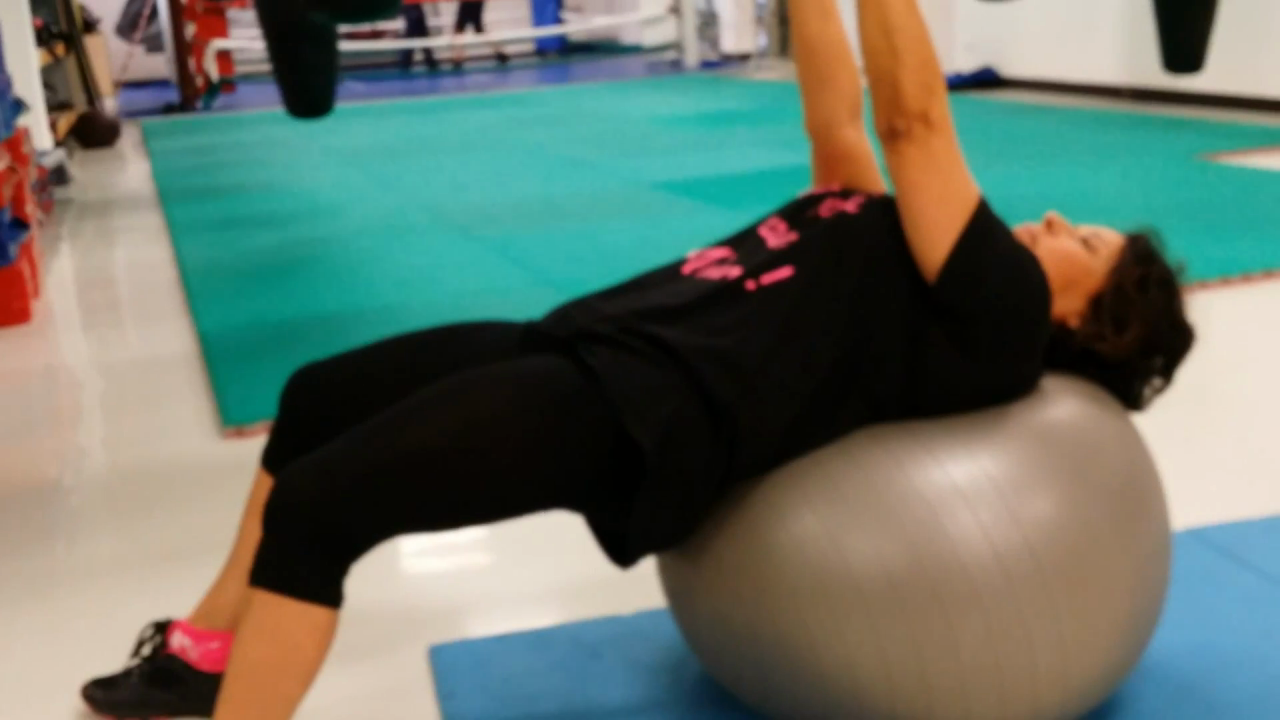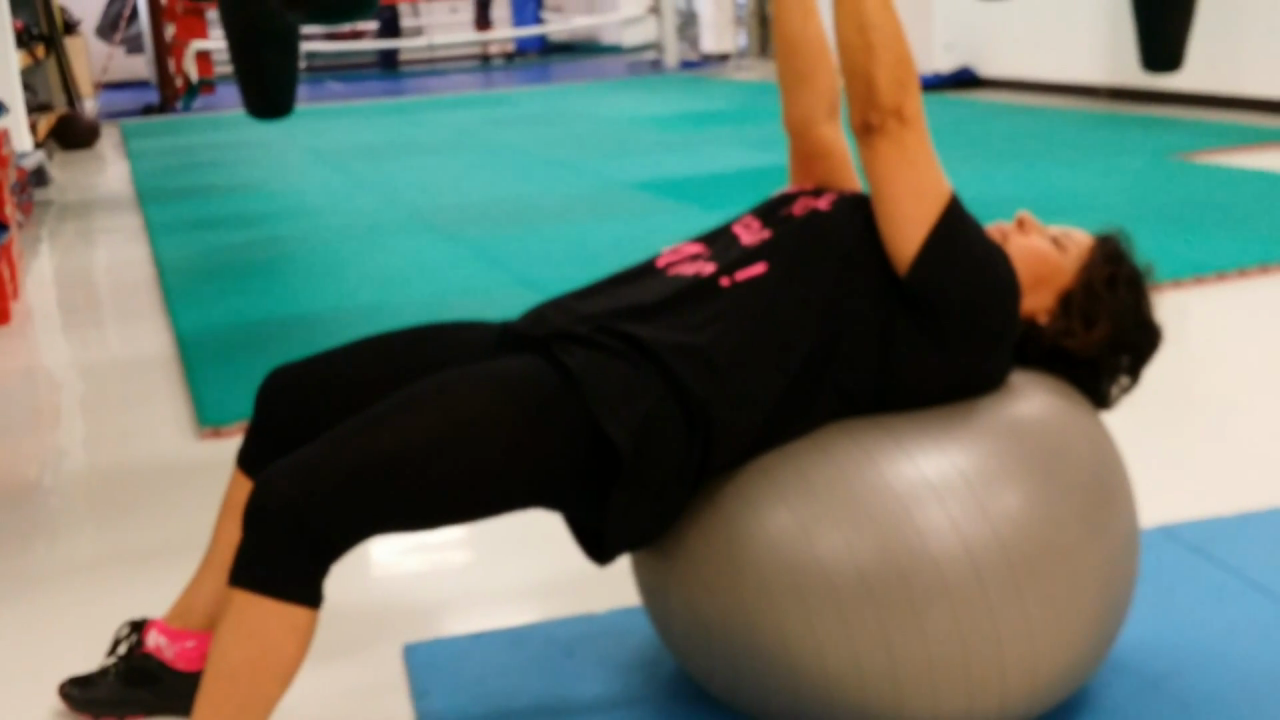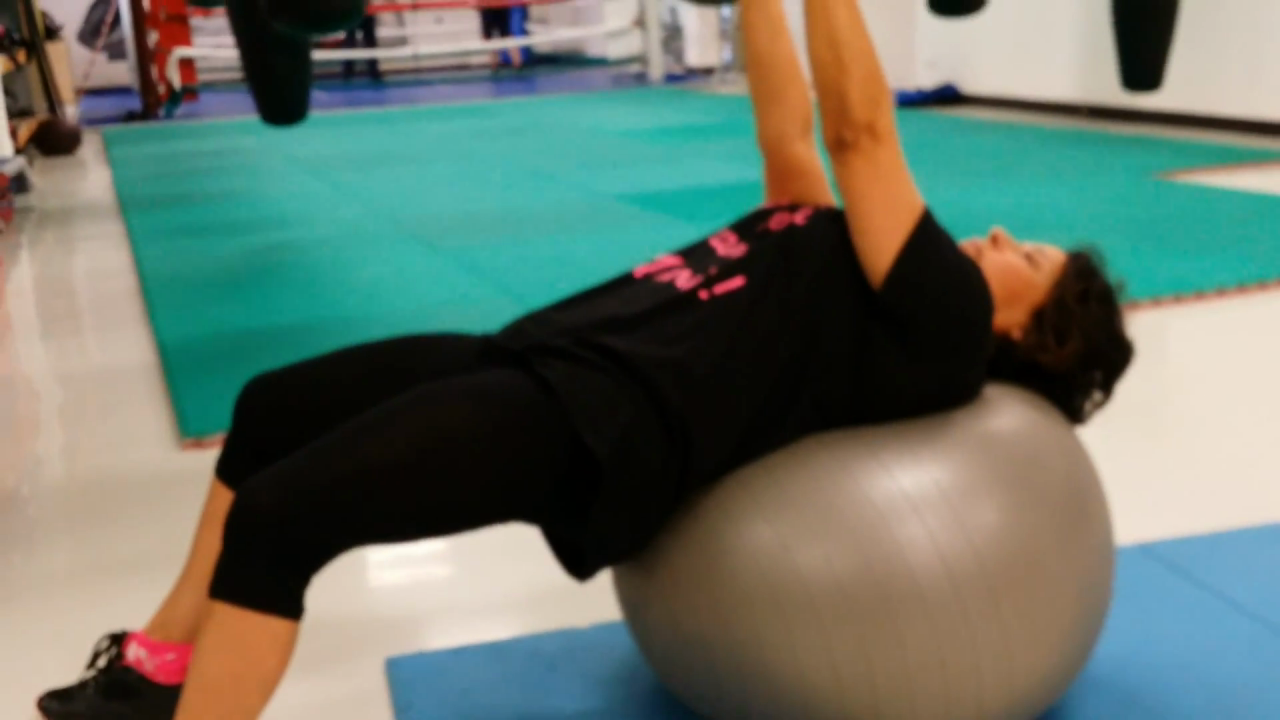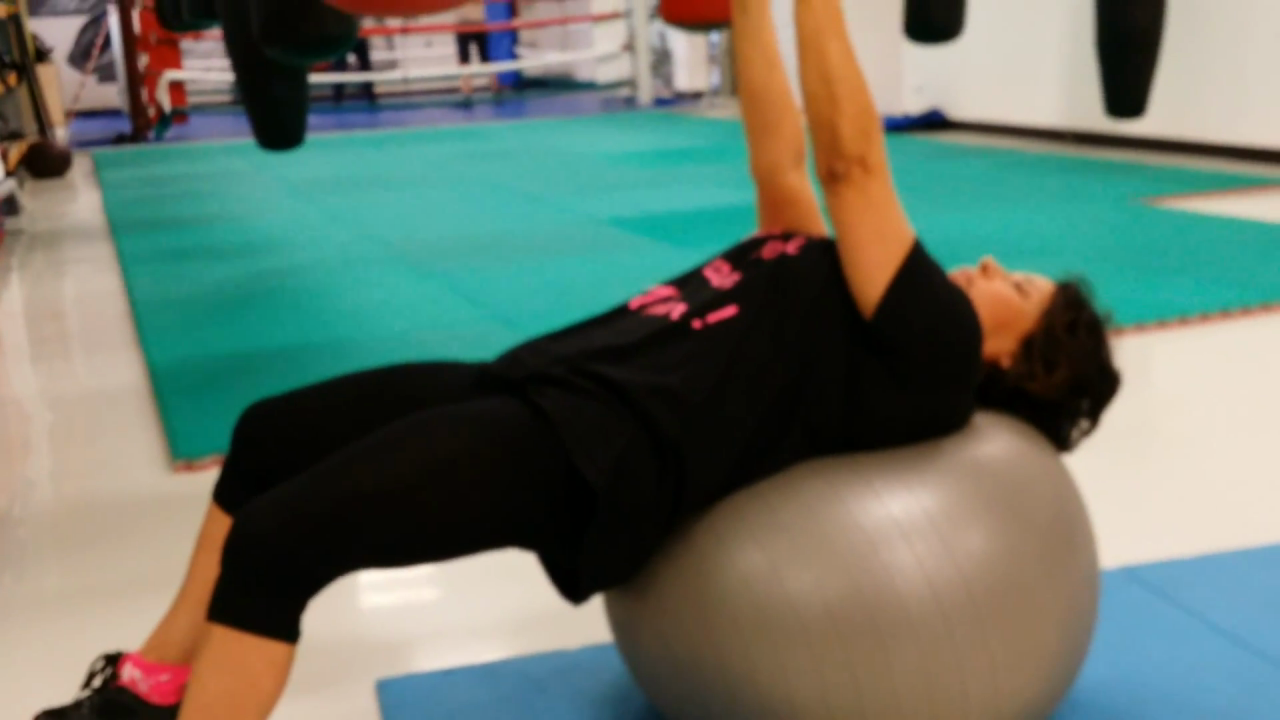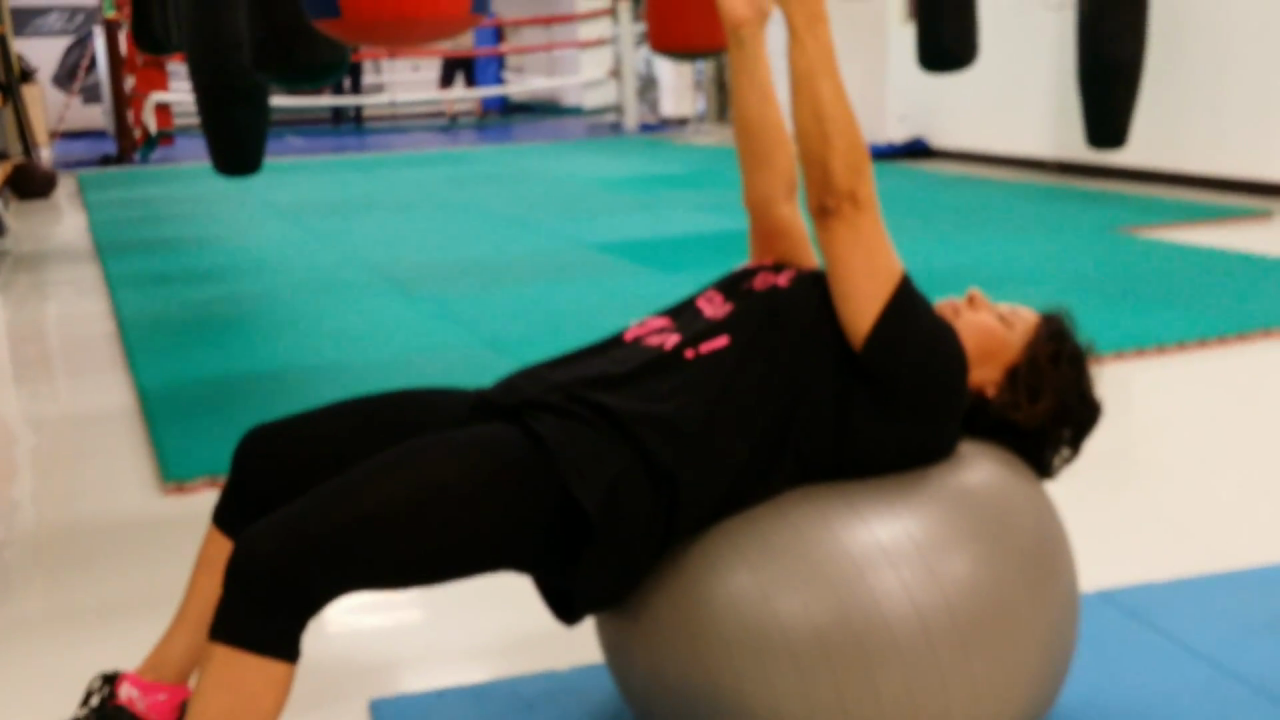
dt=0.7s
person 1, frame 1
left shoulder: (999, 317)
right shoulder: (920, 255)
left elbow: (913, 120)
right elbow: (837, 116)
left hip: (648, 411)
right hip: (595, 345)
left knee: (317, 505)
right knee: (315, 400)
person 1, frame 2
left shoulder: (971, 311)
right shoulder: (889, 256)
left elbow: (886, 116)
right elbow: (816, 114)
left hip: (627, 408)
right hip: (570, 346)
left knee: (298, 507)
right knee: (288, 403)
person 1, frame 3
left shoulder: (943, 324)
right shoulder: (866, 271)
left elbow: (860, 131)
right elbow: (790, 130)
left hip: (599, 425)
right hip: (552, 361)
left knee: (279, 517)
right knee: (270, 408)
person 1, frame 4
left shoulder: (933, 353)
right shoulder: (862, 303)
left elbow: (849, 164)
right elbow: (784, 168)
left hip: (598, 449)
right hip: (548, 388)
left knee: (276, 542)
right knee: (266, 436)
person 1, frame 5
left shoulder: (919, 384)
right shoulder: (840, 326)
left elbow: (843, 200)
right elbow: (776, 199)
left hip: (590, 478)
right hip: (543, 417)
left knee: (277, 562)
right knee: (268, 457)
